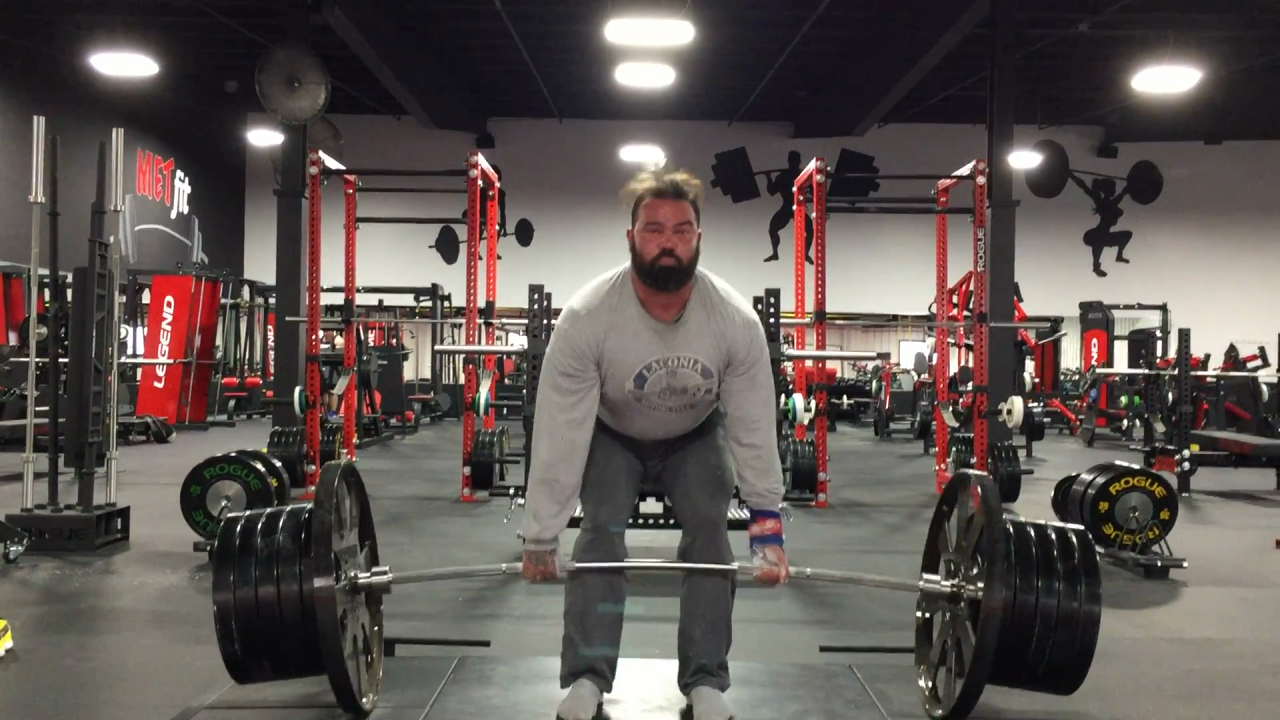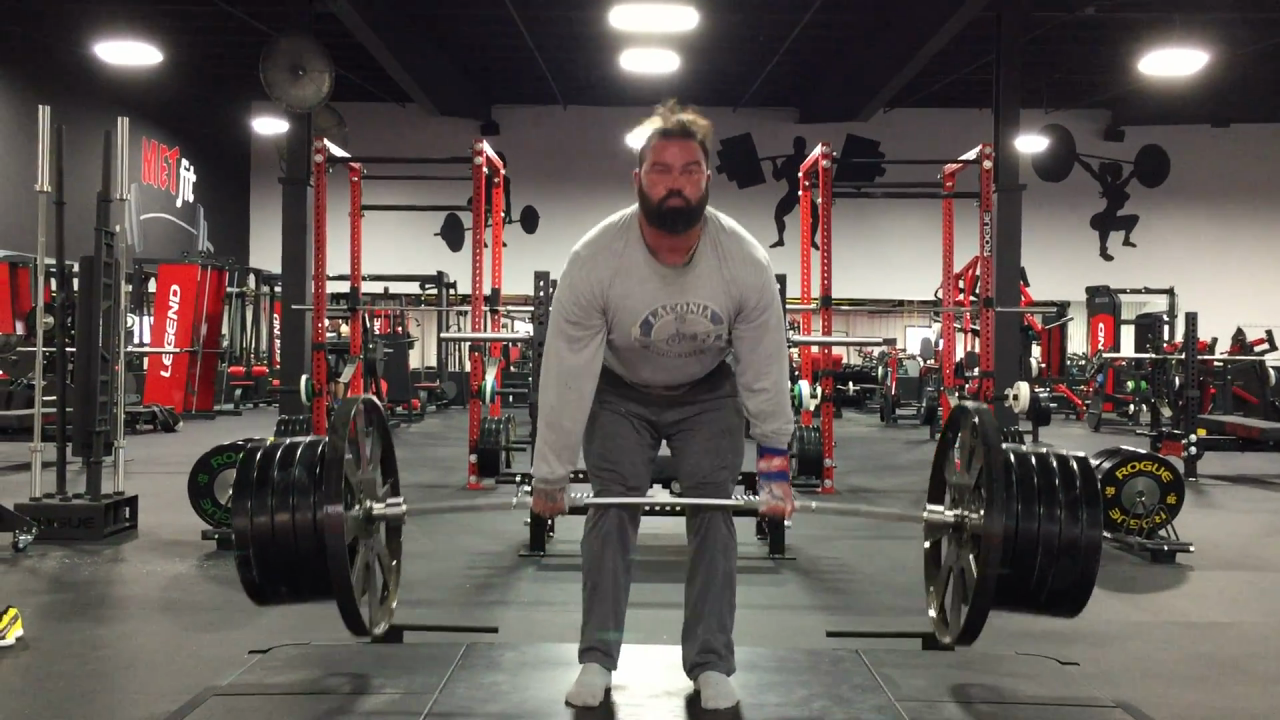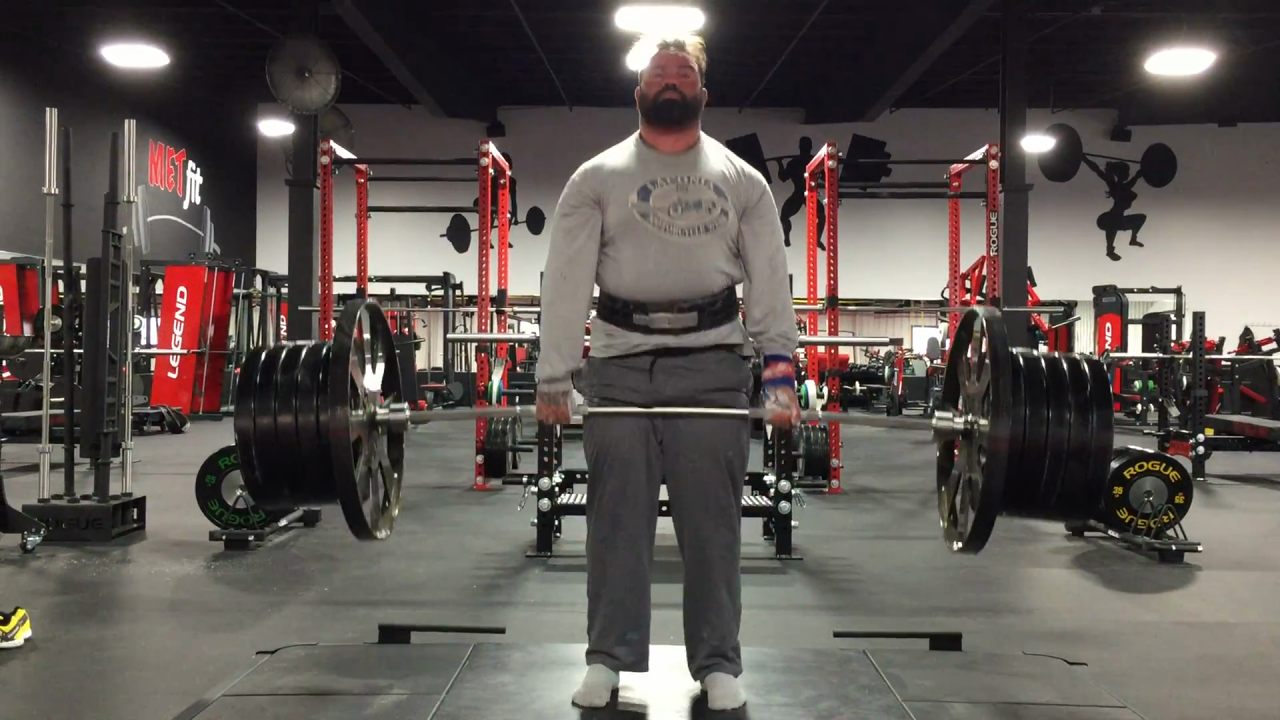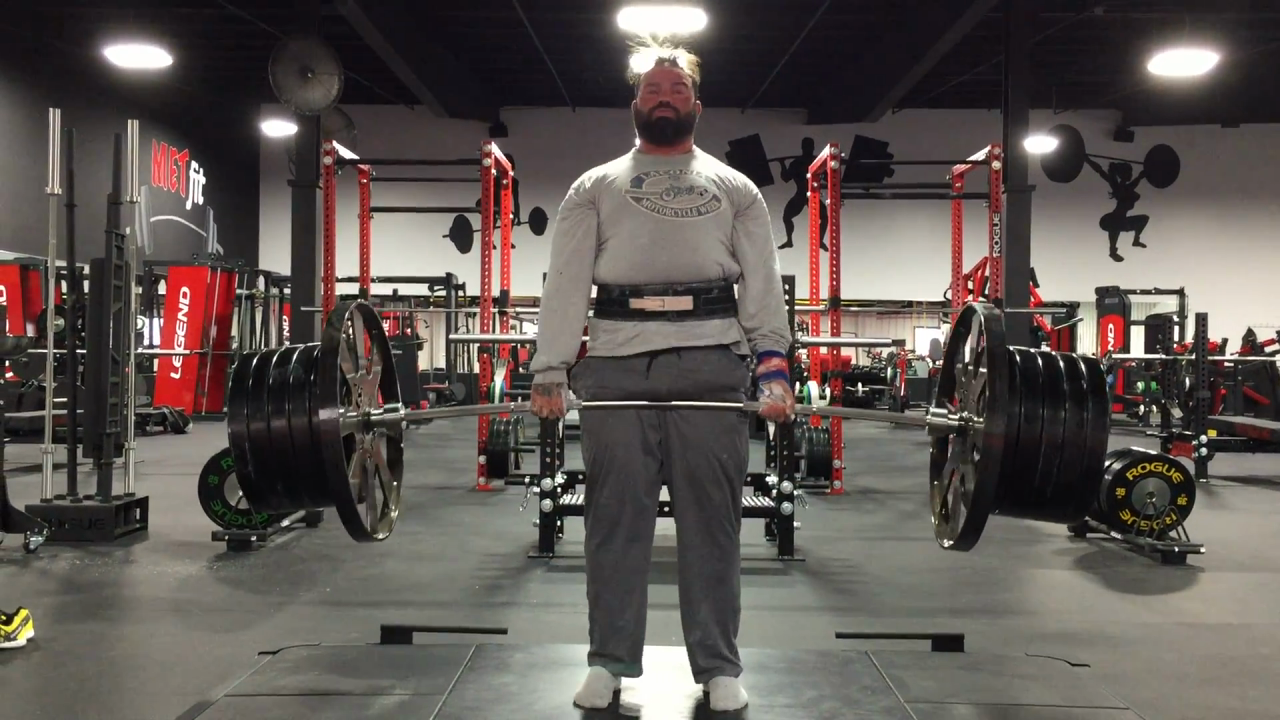
dt=0.5s
person 1, frame 1
left shoulder: (735, 319)
right shoulder: (587, 316)
left elbow: (754, 429)
right elbow: (560, 434)
left wrist: (767, 526)
right wrist: (541, 537)
left hip: (695, 437)
right hip: (611, 437)
left knee: (708, 532)
right knee: (600, 531)
right ankle: (587, 675)
person 1, frame 2
left shoulder: (745, 262)
right shoulder: (594, 260)
left elbow: (765, 371)
right elbow: (567, 375)
left wrist: (775, 465)
right wrist: (550, 475)
left hip: (707, 395)
right hip: (619, 394)
left knee: (713, 516)
right knee: (610, 513)
left ankle: (710, 663)
right ankle: (597, 659)
person 1, frame 3
left shoulder: (741, 179)
right shoulder: (597, 177)
left elbow: (768, 281)
right elbow: (567, 282)
left wrist: (779, 372)
right wrist: (553, 379)
left hip: (714, 362)
right hip: (620, 361)
left knee: (711, 516)
right knee: (617, 513)
left ankle: (717, 664)
right ankle: (608, 659)
person 1, frame 4
left shoulder: (734, 186)
right shoulder: (596, 185)
left elbow: (761, 282)
right elbow: (566, 282)
left wrist: (774, 367)
right wrist: (550, 372)
left hip: (712, 360)
right hip: (616, 362)
left knee: (711, 519)
right knee: (616, 517)
left ankle: (718, 666)
right ankle: (609, 660)
